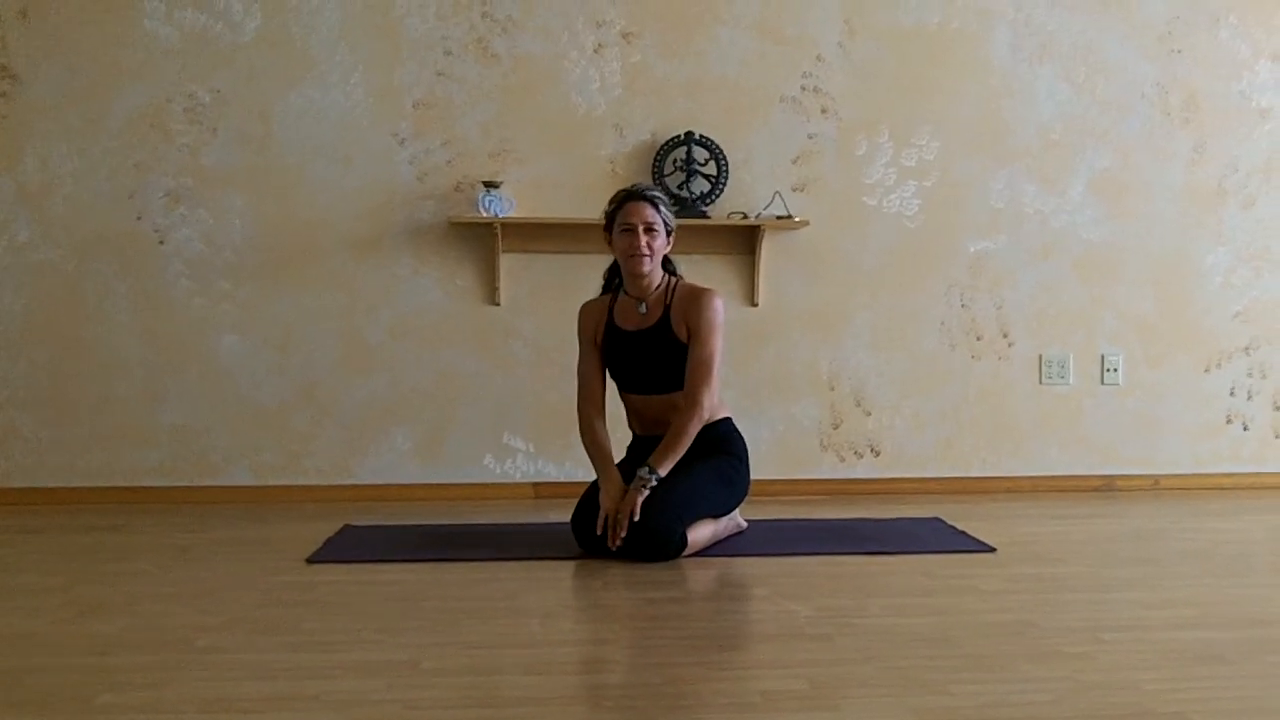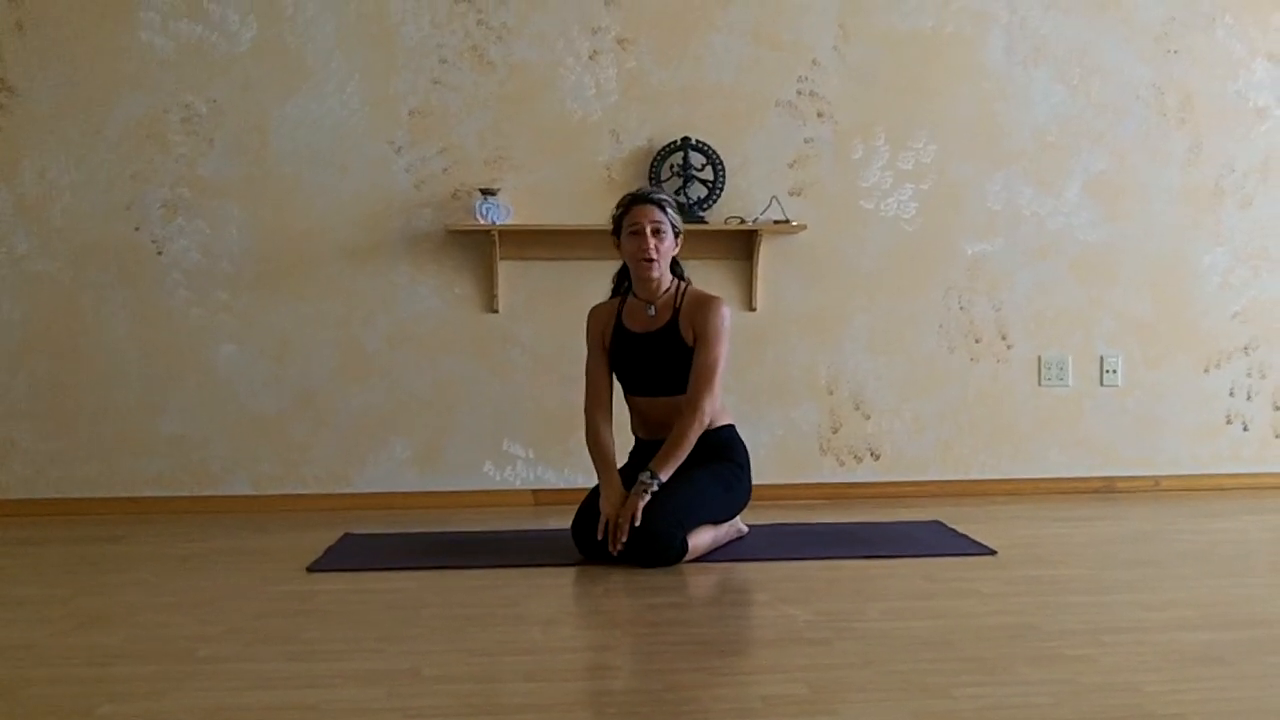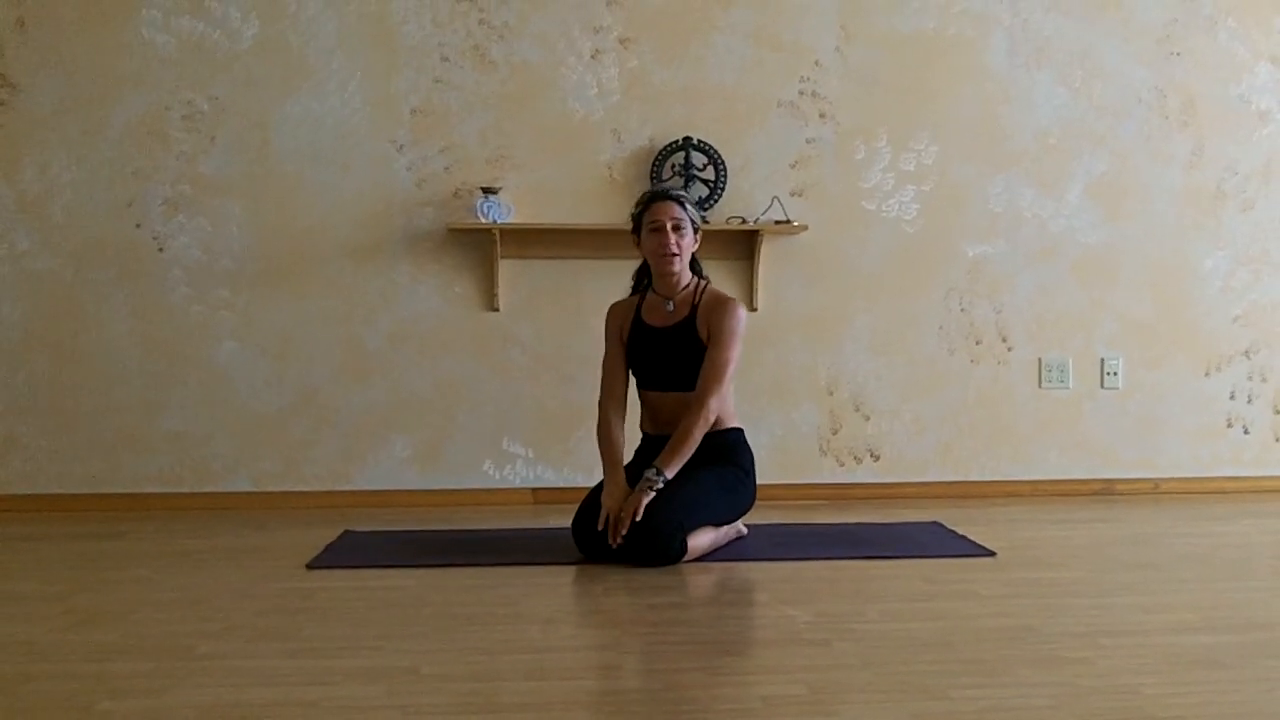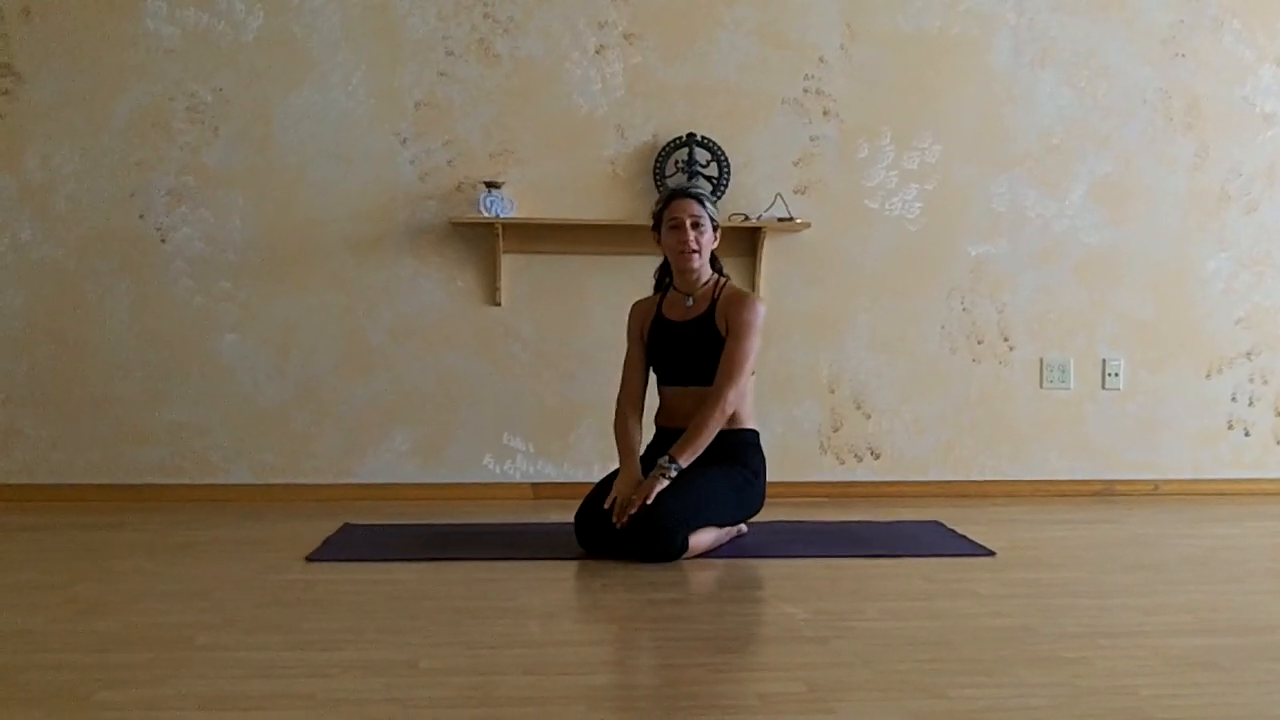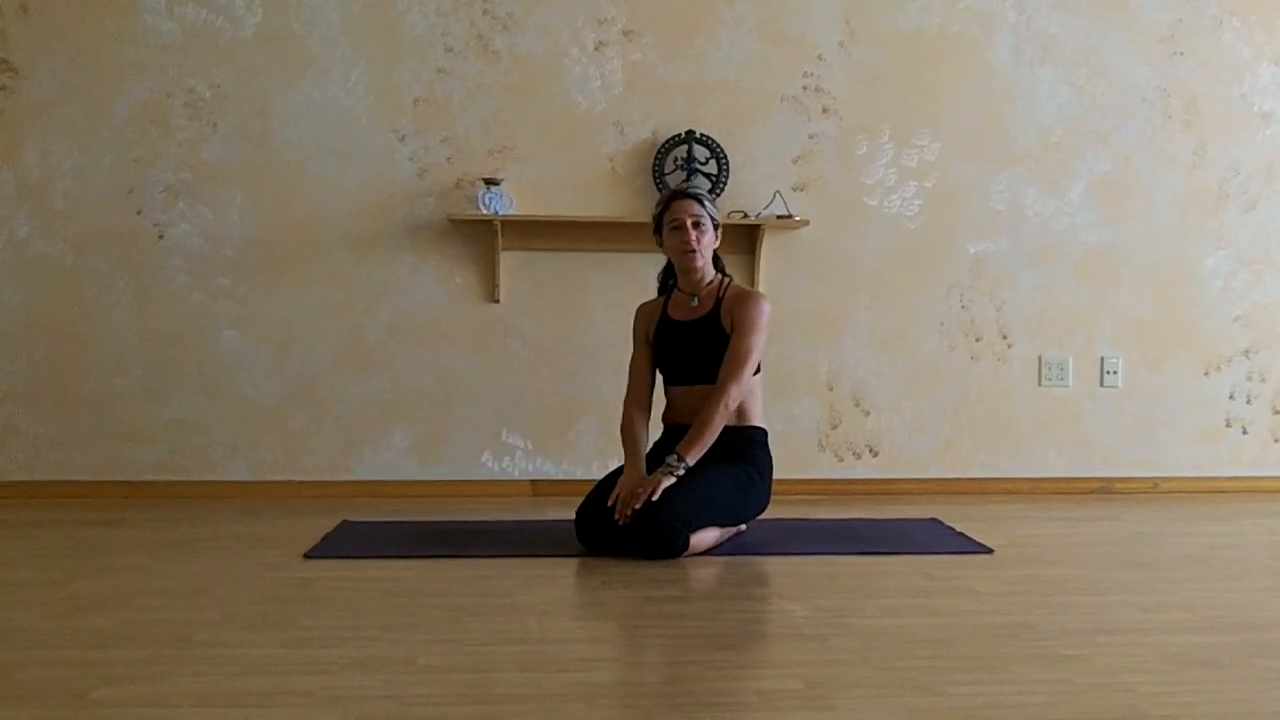
dt=0.4s
person 1, frame 1
left shoulder: (700, 303)
right shoulder: (594, 315)
left elbow: (698, 406)
right elbow: (590, 411)
left wrist: (645, 481)
right wrist: (610, 481)
left hip: (712, 449)
right hip: (645, 450)
left knee: (649, 529)
right knee: (592, 529)
left ankle: (724, 519)
person 1, frame 2
left shoulder: (708, 310)
right shoulder: (602, 318)
left elbow: (699, 410)
right elbow: (597, 412)
left wrist: (646, 486)
right wrist: (611, 486)
left hip: (715, 456)
right hip: (648, 455)
left knee: (649, 534)
right knee: (591, 535)
left ankle: (724, 525)
person 1, frame 3
left shoulder: (724, 310)
right shoulder: (621, 315)
left elbow: (706, 407)
right elbow: (610, 406)
left wrist: (652, 483)
right wrist: (615, 481)
left hip: (721, 457)
right hip: (653, 453)
left knee: (648, 532)
right knee: (591, 532)
left ankle: (723, 526)
person 1, frame 4
left shoulder: (742, 306)
right shoulder: (643, 313)
left elbow: (723, 401)
right elbow: (629, 402)
left wrist: (666, 472)
right wrist: (630, 470)
left hip: (732, 456)
right hip: (665, 450)
left knee: (652, 526)
right knee: (593, 527)
left ankle: (725, 526)
right ankle: (712, 527)
person 1, frame 5
left shoulder: (748, 304)
right shoulder: (649, 314)
left elbow: (727, 397)
right elbow: (636, 403)
left wrist: (672, 470)
right wrist: (635, 469)
left hip: (738, 455)
right hip: (671, 447)
left knee: (653, 524)
right knee: (594, 524)
left ankle: (726, 524)
right ankle: (718, 523)
